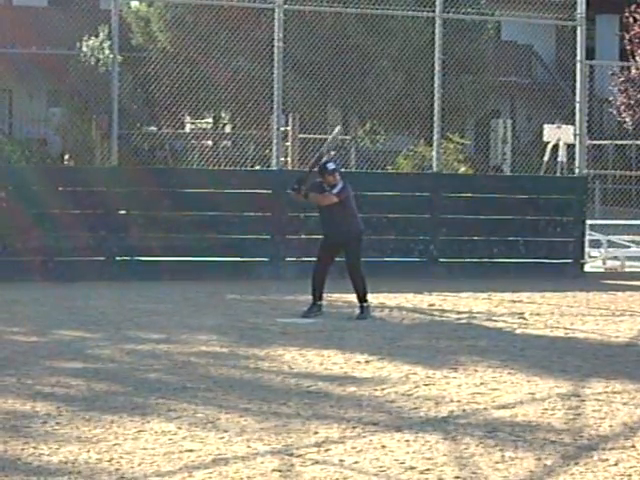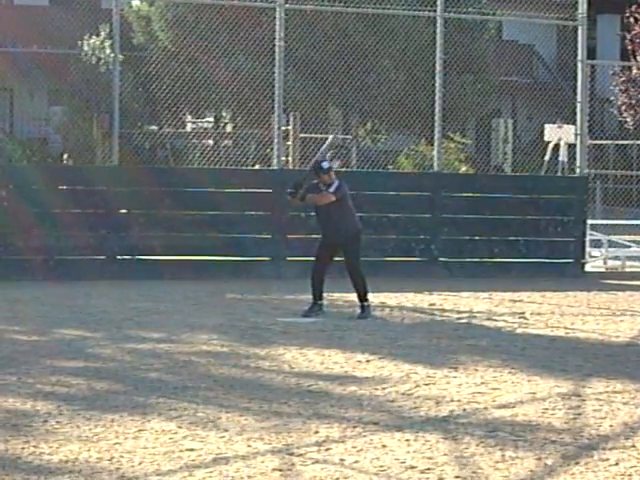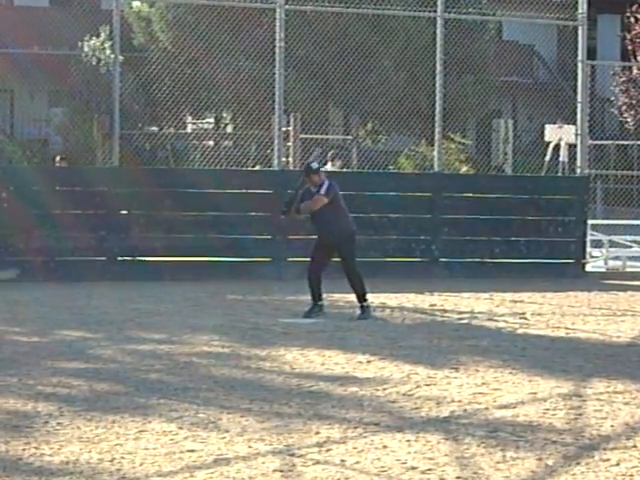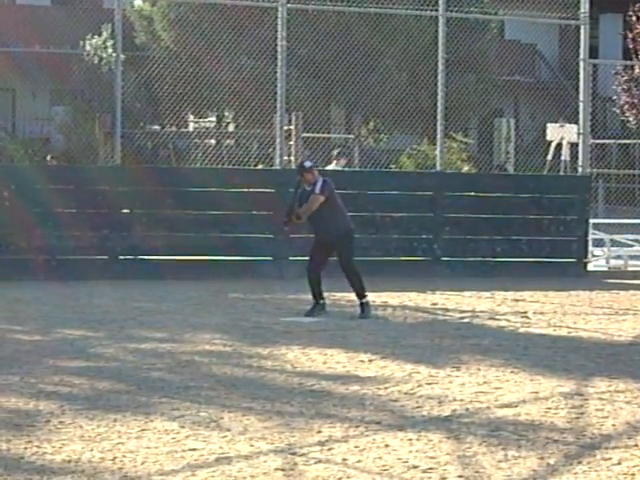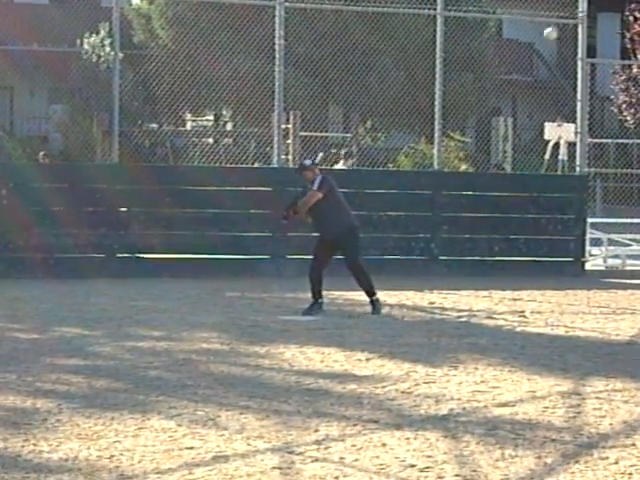
dt=0.3s
person 1, frame 1
left shoulder: (343, 186)
right shoulder: (318, 185)
left elbow: (323, 200)
right elbow: (302, 194)
left wrist: (305, 193)
right wrist: (299, 189)
left hip: (352, 235)
right hip: (331, 235)
left knee: (354, 269)
right knee: (319, 269)
left ankle: (364, 305)
right ankle: (317, 304)
person 1, frame 2
left shoulder: (339, 185)
right shoulder: (314, 187)
left elbow: (320, 199)
right elbow: (297, 200)
left wrist: (302, 195)
right wrist: (296, 193)
left hip: (350, 234)
right hip: (329, 236)
left knee: (353, 268)
right knee: (318, 268)
left ankle: (365, 305)
right ankle: (317, 303)
person 1, frame 3
left shoulder: (329, 186)
right shoulder: (306, 193)
left elbow: (315, 205)
right elbow: (300, 212)
left wrist: (297, 208)
right wrist: (292, 210)
left hip: (345, 235)
right hip: (325, 238)
left knee: (350, 269)
right knee: (313, 270)
left ankle: (364, 305)
right ankle: (317, 304)
person 1, frame 4
left shoulder: (324, 183)
right shoulder: (302, 194)
left elbow: (312, 205)
right elbow: (301, 216)
left wrist: (297, 215)
right wrist: (294, 217)
left hip: (343, 233)
right hip: (322, 237)
left knee: (348, 266)
right knee: (312, 269)
left ankle: (364, 302)
right ankle: (319, 303)
person 1, frame 5
left shoulder: (324, 181)
right shoulder: (307, 192)
left elbow: (310, 200)
right elbow: (307, 215)
left wrist: (294, 211)
right wrist: (295, 211)
left hip: (347, 231)
right hip: (327, 235)
left knee: (354, 265)
right knee: (315, 267)
left ankle: (374, 299)
right ankle: (317, 302)
